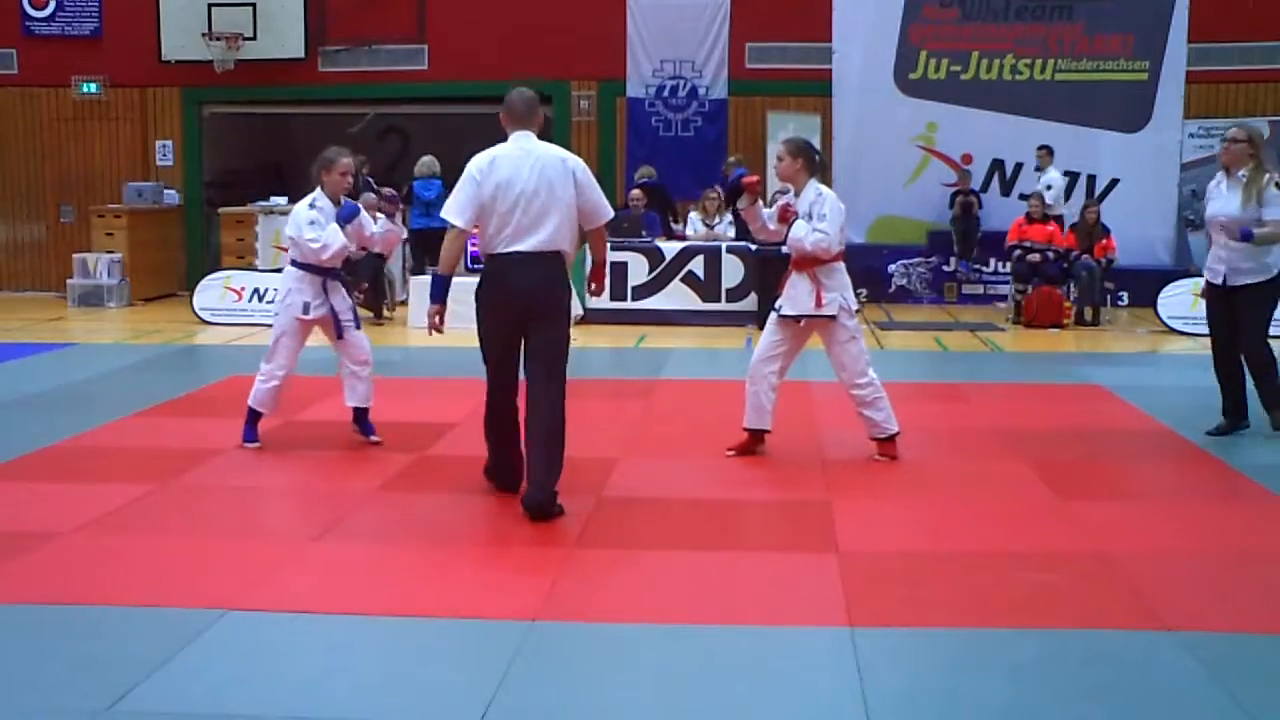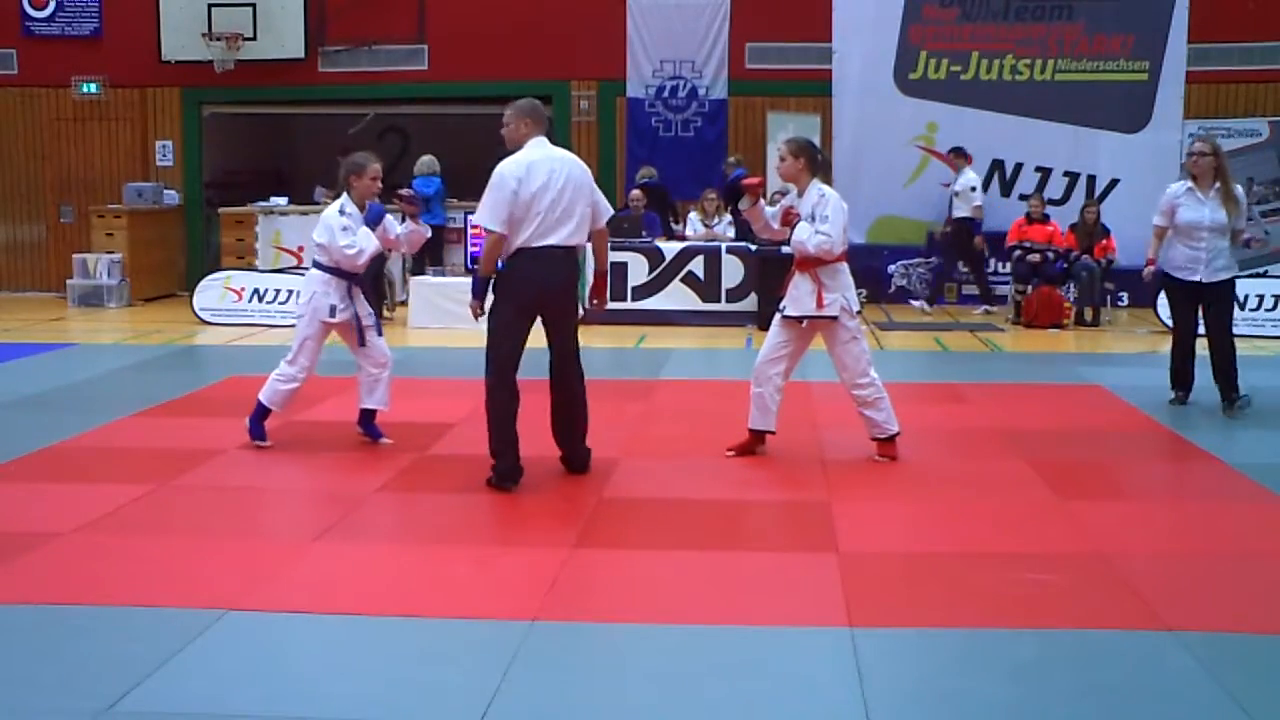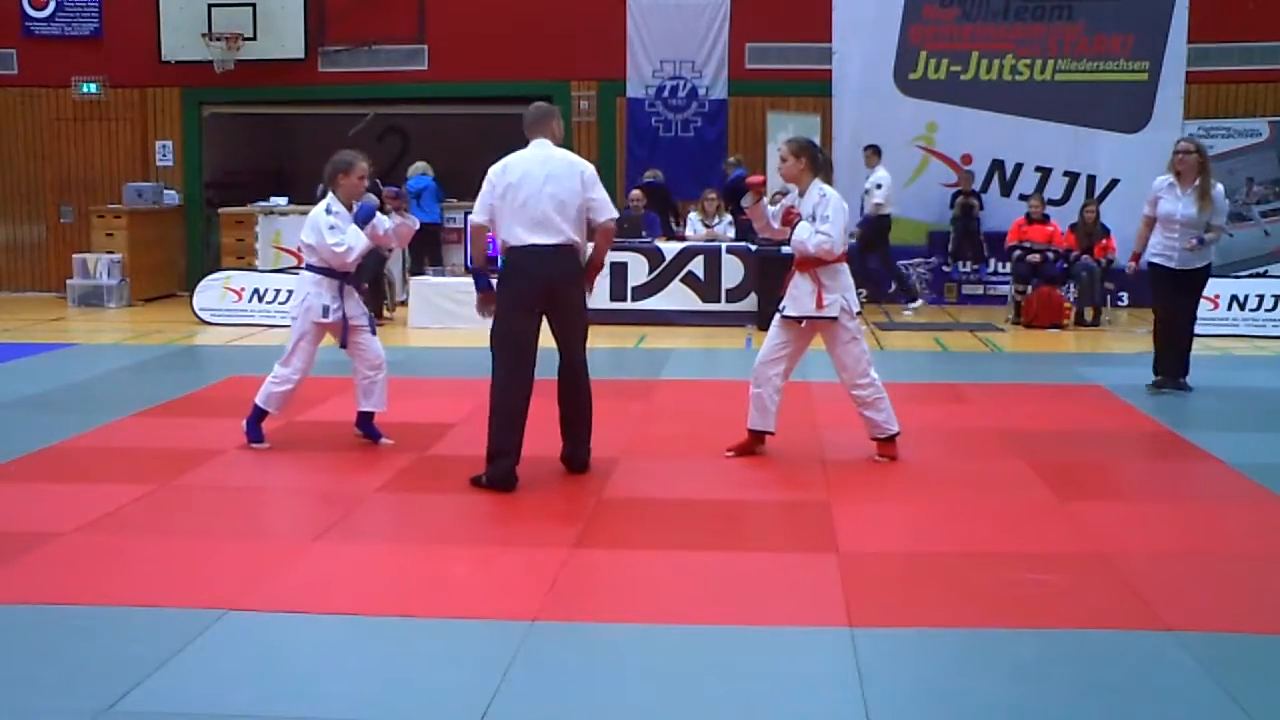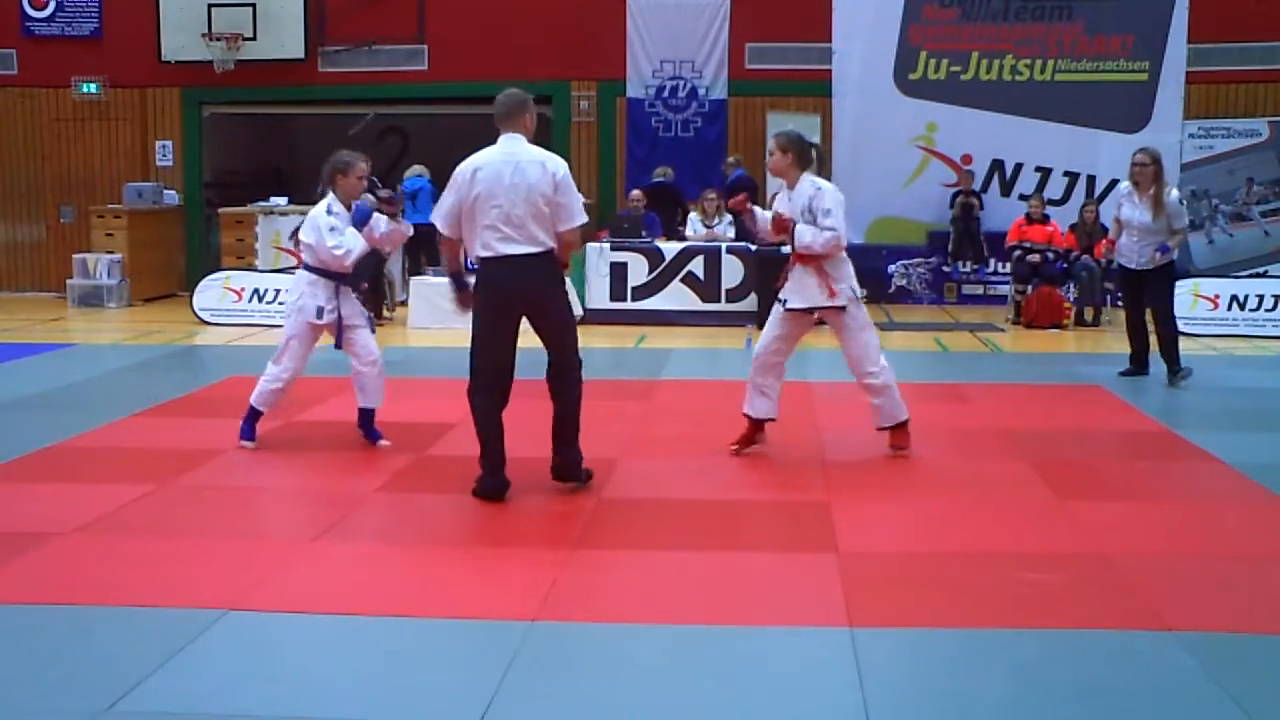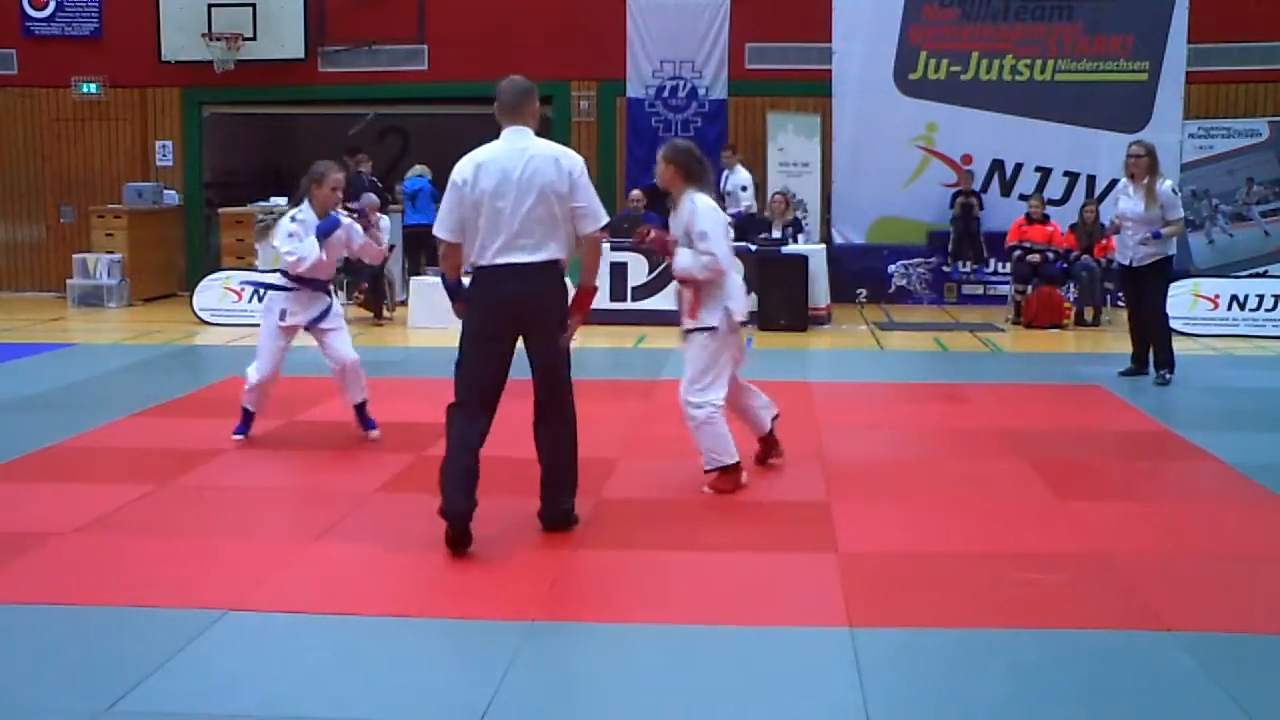
dt=0.7s
person 1, frame 1
left shoulder: (483, 163)
right shoulder: (568, 163)
left elbow: (457, 232)
right elbow: (596, 226)
left wrist: (438, 292)
right wrist: (599, 269)
left hip: (500, 277)
right hip: (547, 276)
left knee: (501, 380)
right knee: (546, 383)
left ankle: (506, 470)
right ankle: (541, 491)
person 1, frame 2
left shoulder: (511, 167)
right shoulder: (576, 165)
left elbow: (496, 237)
right elbow: (600, 228)
left wrist: (480, 287)
right wrist: (600, 278)
left hip: (524, 270)
right hip: (564, 269)
left knee: (501, 368)
right knee: (566, 362)
left ankle: (506, 464)
right ankle: (575, 453)
person 1, frame 3
left shoulder: (503, 168)
right shoulder: (579, 166)
left elbow: (478, 229)
right elbow: (606, 227)
left wrist: (482, 283)
right wrist: (591, 269)
left hip: (520, 268)
right hip: (564, 267)
left knee: (512, 369)
right knee: (573, 362)
left ankle: (502, 468)
right ankle: (577, 454)
person 1, frame 4
left shoulder: (471, 168)
right shoulder: (552, 165)
left elbow: (449, 235)
right elbow: (571, 235)
left wrist: (460, 282)
left hip: (494, 279)
right hip: (541, 275)
left knee: (489, 381)
right knee: (565, 366)
left ankle: (494, 475)
right ankle: (567, 459)
person 1, frame 5
left shoulder: (470, 165)
right shoulder: (565, 161)
left elbow: (449, 246)
right elbow: (591, 238)
left wrist: (457, 292)
right wrist: (582, 299)
left hip: (491, 289)
right hip: (544, 287)
left knee: (471, 402)
right knee: (554, 399)
left ankle: (458, 507)
right ankle: (557, 507)
person 2, frame 1
left shoulder: (824, 198)
right shoulder: (791, 201)
left elbow: (825, 244)
right elbow: (764, 231)
left wrist: (794, 224)
right wrist: (750, 200)
left hip: (828, 291)
right hip: (796, 289)
left knee: (855, 372)
right knee: (763, 363)
left ankle: (885, 436)
right ankle: (755, 435)
person 2, frame 2
left shoulder: (827, 198)
right shoulder: (794, 200)
left elbow: (829, 246)
right elbow: (767, 229)
left wrist: (797, 226)
right wrist: (752, 201)
left hip: (831, 291)
right hip: (801, 290)
left knee: (857, 372)
right knee: (768, 364)
left ankle: (886, 436)
right ankle: (757, 436)
person 2, frame 3
left shoulder: (828, 199)
right shoulder: (795, 199)
left elbow: (830, 246)
right elbow: (767, 227)
left wrist: (797, 226)
right wrist: (756, 199)
left hip: (830, 291)
right hip: (800, 289)
left knee: (857, 371)
right knee: (767, 364)
left ankle: (886, 436)
right ankle: (756, 436)
person 2, frame 4
left shoulder: (822, 191)
right shoulder: (786, 195)
left elbow: (835, 239)
right elbow: (772, 231)
left wrist: (792, 231)
right wrist: (750, 213)
left hip: (833, 283)
right hip: (799, 281)
left knee: (865, 361)
right knee: (767, 354)
left ankle: (897, 426)
right ankle: (756, 427)
person 2, frame 5
left shoulder: (700, 208)
right shoulder: (684, 206)
left elbow: (713, 265)
left wrist: (674, 255)
right wrist: (660, 241)
left hip: (714, 307)
right hip: (708, 305)
left knee: (697, 393)
right knee: (728, 385)
left ankle: (727, 468)
right ankle: (767, 436)
person 3, frame 1
left shoulder: (350, 209)
right shoulder: (306, 209)
right elbow: (318, 250)
right wrist: (340, 225)
left hip: (332, 289)
right hip: (301, 289)
left knee: (359, 353)
right knee: (279, 361)
left ankle: (361, 419)
right ankle: (251, 423)
person 3, frame 2
left shoulder: (372, 213)
right shoulder: (335, 215)
left elbow: (405, 244)
right elbow: (352, 257)
left wrist: (412, 217)
right wrist: (370, 227)
left hip: (349, 294)
right hip: (323, 292)
left knee: (377, 357)
right knee: (299, 363)
left ankle: (367, 421)
right ankle: (257, 419)
person 3, frame 3
left shoulder: (359, 211)
right shoulder: (322, 215)
left elbow: (395, 239)
right elbow: (342, 255)
right wrist: (360, 225)
left hip: (345, 294)
right hip: (317, 293)
left knee: (373, 358)
right knee: (295, 365)
left ankle: (365, 423)
right ankle: (254, 422)
person 3, frame 4
left shoulder: (358, 212)
right shoulder: (322, 215)
left elbow: (390, 242)
right elbow: (340, 257)
left wrist: (393, 217)
right wrist: (358, 228)
left hip: (342, 294)
right hip: (312, 293)
left knee: (368, 357)
right knee: (287, 364)
left ankle: (367, 424)
right ankle: (249, 422)
person 3, frame 5
left shoulder: (342, 224)
right shoulder: (292, 222)
left elbow: (374, 256)
right elbow: (296, 262)
right wrist: (319, 237)
left hip: (322, 299)
right hip: (288, 297)
left knee: (346, 360)
right knee: (265, 367)
left ankle: (362, 414)
right ankle: (246, 419)
person 4, frame 1
right shoulder: (1215, 186)
left wrist: (1245, 235)
right wrist: (1208, 280)
right hip: (1220, 279)
left knee: (1254, 345)
right knee: (1223, 349)
right ankle: (1235, 415)
person 4, frame 2
left shoulder: (1233, 195)
right shoulder: (1175, 193)
left elbow: (1236, 234)
right elbow: (1158, 235)
left wrist: (1249, 242)
right wrist: (1150, 263)
left hip: (1220, 276)
right hip: (1179, 276)
left knee: (1221, 334)
right knee: (1183, 334)
left ankle: (1231, 394)
right ankle: (1181, 389)
person 4, frame 3
left shoulder: (1214, 191)
right shoulder: (1160, 185)
left elbow: (1216, 231)
right elbow: (1147, 224)
left wrist: (1202, 241)
right wrist: (1135, 256)
left hip: (1196, 266)
right hip: (1161, 261)
left knee: (1185, 320)
right knee: (1164, 316)
left ankle: (1178, 374)
right ankle: (1162, 374)
person 4, frame 4
left shoulder: (1170, 197)
right shoulder: (1124, 190)
left elbow: (1180, 234)
left wrist: (1164, 248)
right wrist: (1112, 240)
left hip: (1160, 266)
right hip: (1127, 263)
left knee: (1162, 313)
right knee: (1133, 314)
left ankle: (1174, 367)
right ankle: (1139, 363)
person 4, frame 5
left shoulder: (1164, 188)
right shoulder: (1122, 187)
left elbow: (1178, 226)
left wrist: (1156, 234)
right wrist: (1115, 227)
left hip: (1157, 260)
right hip: (1127, 260)
left knee: (1155, 311)
right knee: (1135, 312)
left ankle: (1164, 367)
right ankle: (1139, 362)
